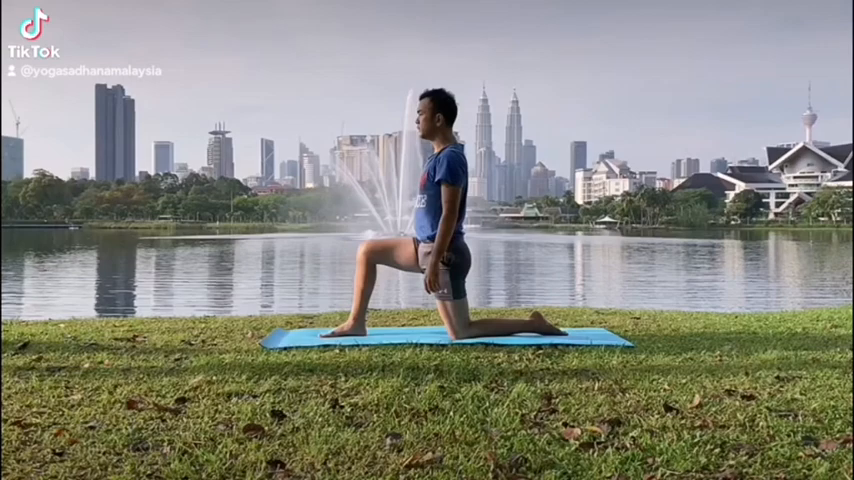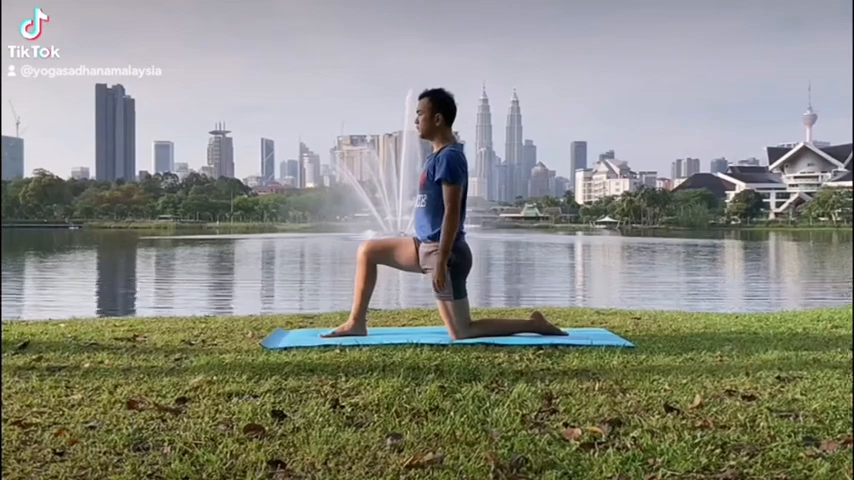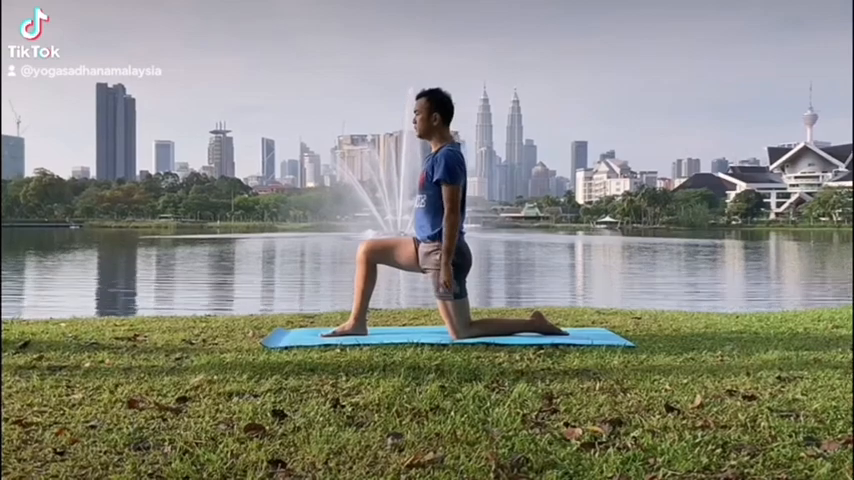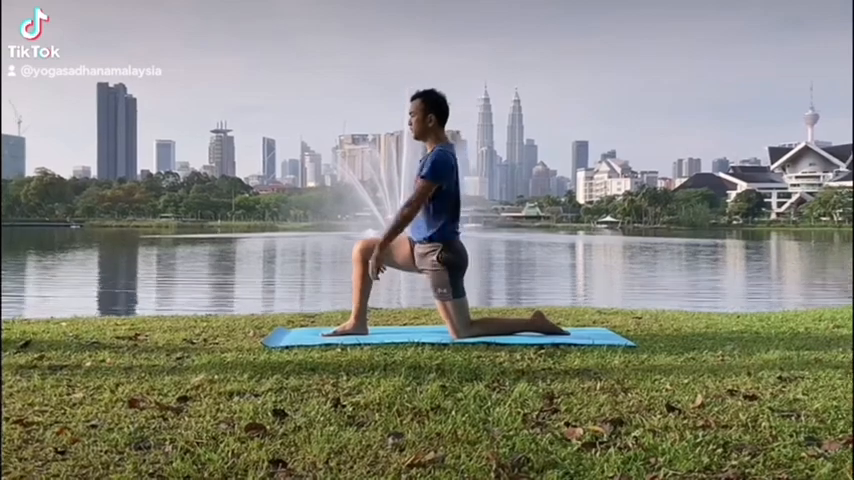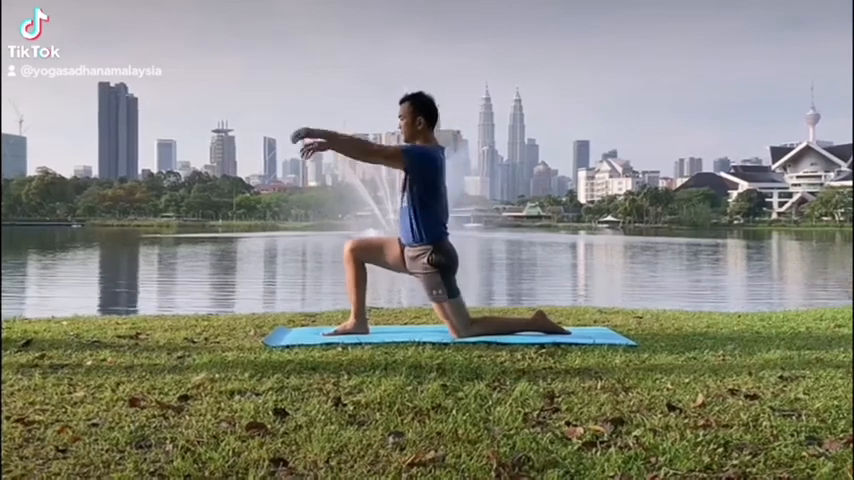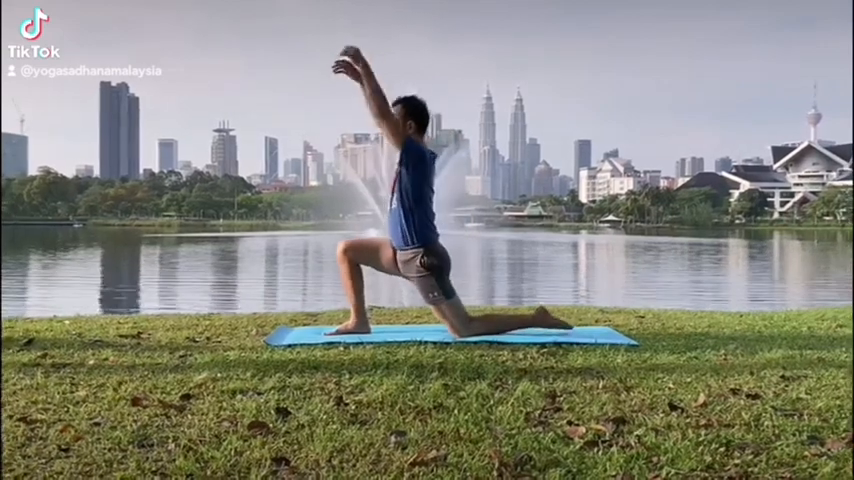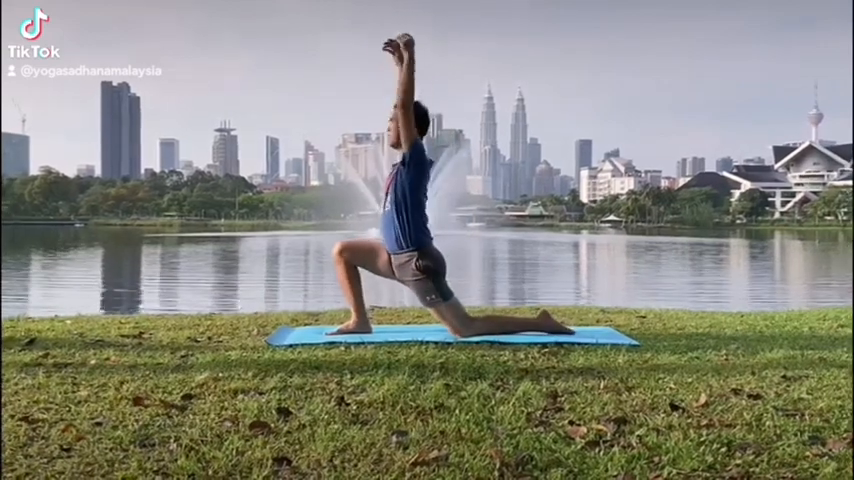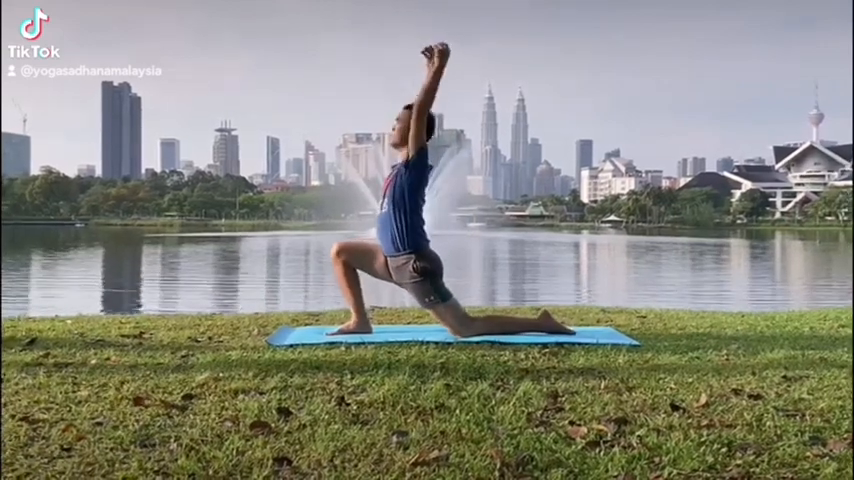
dt=0.3s
person 1, frame 1
left shoulder: (450, 158)
right shoulder: (440, 156)
left elbow: (449, 215)
left wrist: (433, 264)
left hip: (444, 253)
right hip: (425, 246)
left knee: (461, 332)
right knee: (367, 251)
left ankle: (532, 324)
right ankle: (356, 322)
person 1, frame 2
left shoulder: (450, 157)
right shoulder: (439, 155)
left elbow: (452, 213)
left wrist: (441, 263)
left hip: (442, 251)
right hip: (426, 246)
left knee: (462, 332)
right knee: (367, 251)
left ankle: (533, 324)
right ankle: (356, 323)
person 1, frame 3
left shoulder: (447, 157)
right shoulder: (437, 155)
left elbow: (452, 213)
left wrist: (446, 264)
left hip: (441, 252)
right hip: (425, 246)
left knee: (462, 332)
right knee: (367, 250)
left ankle: (533, 324)
right ankle: (357, 322)
person 1, frame 4
left shoulder: (440, 158)
right shoulder: (437, 155)
left elbow: (412, 206)
right elbow: (417, 205)
left wrist: (381, 248)
right wrist: (379, 246)
left hip: (440, 253)
right hip: (422, 246)
left knee: (463, 331)
right knee: (362, 249)
left ankle: (534, 323)
right ankle: (357, 322)
person 1, frame 5
left shoulder: (423, 155)
right shoulder: (427, 153)
left elbow: (371, 153)
right elbow: (374, 154)
left wrist: (324, 135)
right wrist: (329, 141)
left hip: (431, 256)
right hip: (412, 248)
left knee: (462, 329)
right knee: (353, 249)
left ankle: (532, 323)
right ankle: (357, 321)
person 1, frame 6
left shoulder: (416, 155)
right shoulder: (414, 157)
left elbow: (382, 115)
right elbow: (385, 115)
left wrist: (362, 68)
right wrist: (361, 78)
left hip: (422, 259)
right hip: (403, 252)
left knee: (465, 328)
right knee: (346, 250)
left ankle: (537, 319)
right ankle: (358, 321)
person 1, frame 7
left shoulder: (415, 161)
right shoulder: (407, 163)
left elbow: (406, 108)
right elbow: (404, 110)
left wrist: (408, 59)
right wrist: (402, 63)
left hip: (417, 263)
right hip: (398, 257)
left knee: (465, 328)
right knee: (342, 251)
left ankle: (539, 323)
right ankle: (359, 321)
person 1, frame 8
left shoulder: (415, 164)
right shoulder: (404, 166)
left elbow: (420, 112)
right elbow: (419, 111)
left wrist: (438, 68)
right wrist: (433, 69)
left hip: (415, 265)
right hip: (395, 259)
left knee: (466, 328)
right knee: (340, 252)
left ankle: (540, 323)
right ankle: (359, 321)
